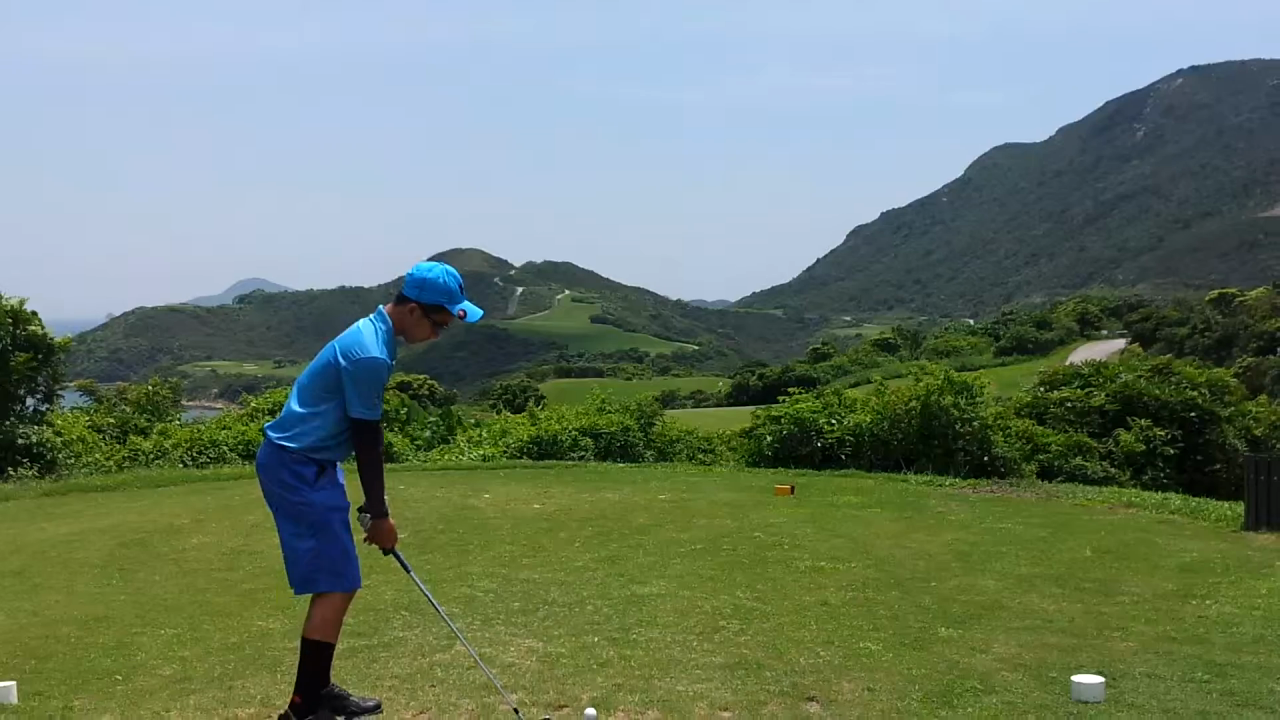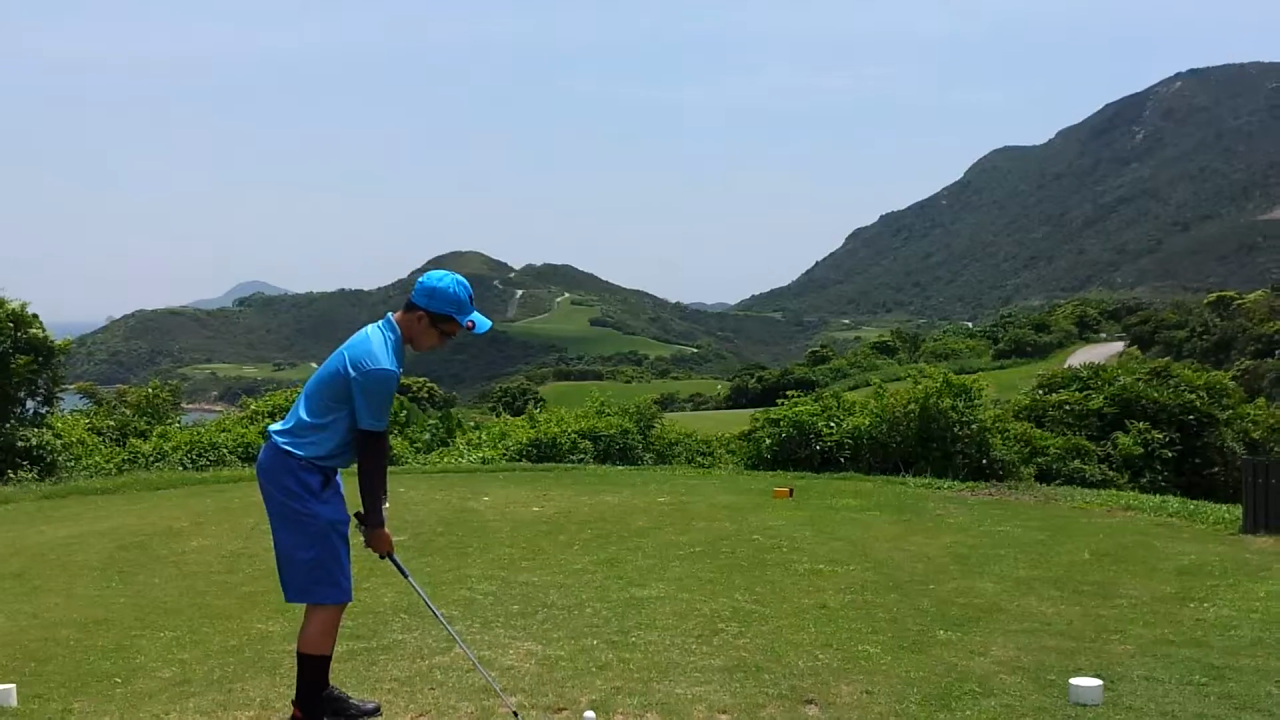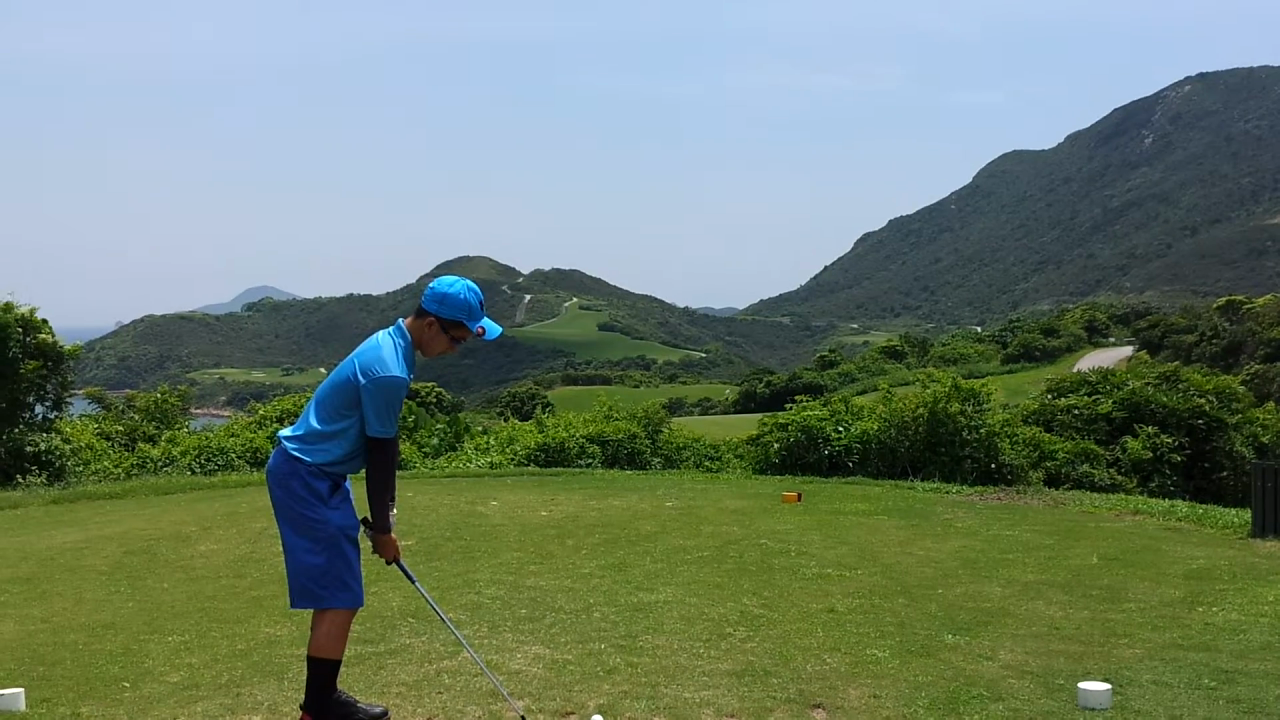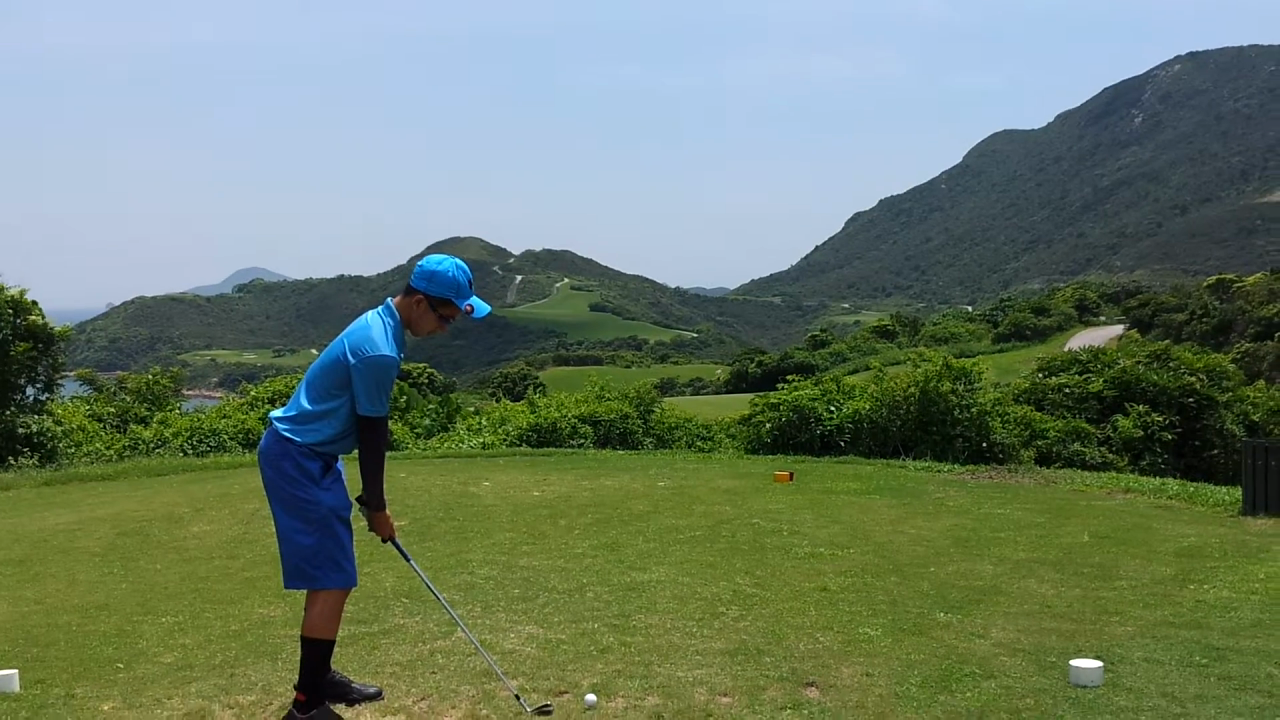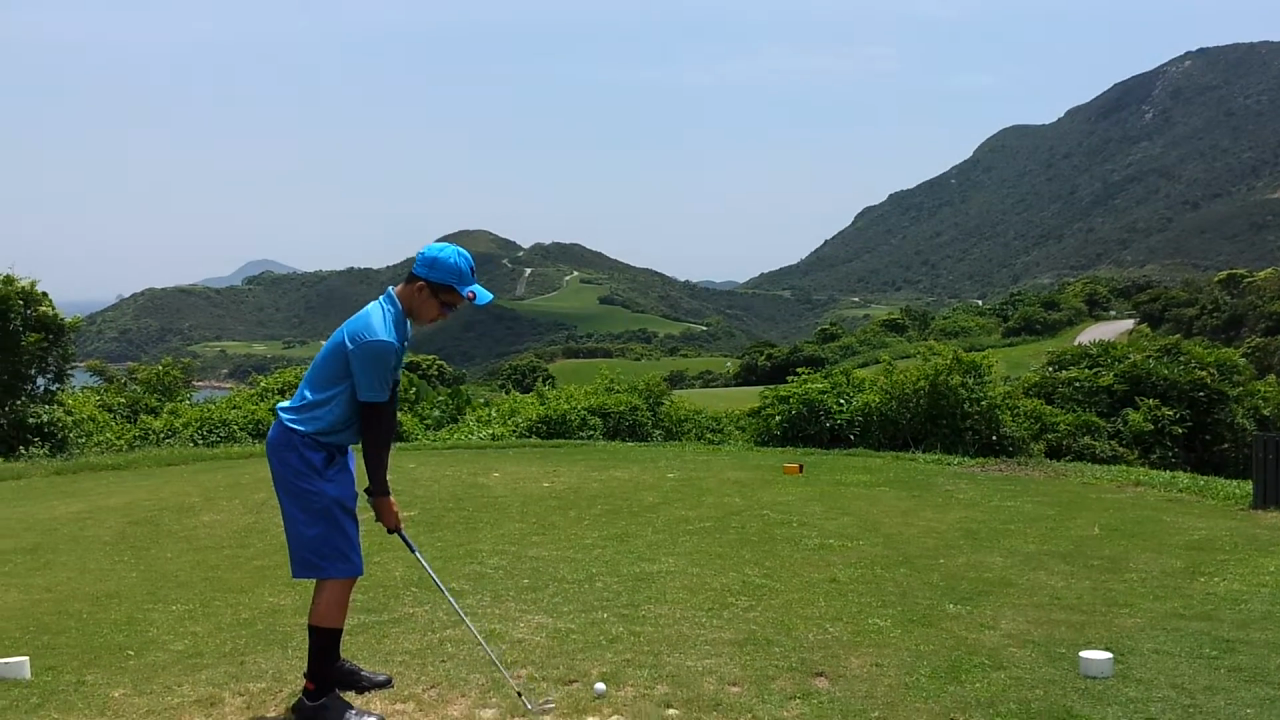
dt=0.3s
person 1, frame 1
left shoulder: (372, 333)
right shoulder: (369, 353)
left elbow: (367, 433)
right elbow: (366, 440)
left wrist: (375, 505)
right wrist: (380, 514)
left hip: (310, 460)
right hip: (295, 464)
left knee: (335, 580)
right knee: (335, 584)
person 1, frame 2
left shoulder: (380, 337)
right shoulder: (379, 365)
left elbow: (375, 440)
right elbow: (370, 449)
left wrist: (380, 503)
right wrist: (374, 524)
left hip: (307, 466)
right hip: (297, 470)
left knee: (329, 589)
right knee: (328, 595)
person 1, frame 3
left shoulder: (391, 343)
right shoulder: (389, 371)
left elbow: (384, 447)
right elbow: (378, 455)
left wrist: (386, 510)
right wrist: (381, 529)
left hip: (314, 471)
right hip: (306, 477)
left knee: (335, 594)
right knee: (339, 599)
person 1, frame 4
left shoulder: (380, 324)
right shoulder: (379, 350)
left elbow: (374, 427)
right elbow: (370, 434)
left wrist: (373, 497)
right wrist: (377, 506)
left hip: (307, 452)
right hip: (298, 458)
left knee: (328, 574)
right knee: (332, 579)
left ankle: (319, 676)
person 1, frame 5
left shoulder: (391, 319)
right shoulder: (379, 337)
left elbow: (385, 413)
right elbow: (372, 421)
left wrist: (379, 483)
right wrist: (381, 493)
left hip: (323, 445)
right hip: (304, 448)
left knee: (338, 564)
right knee: (339, 568)
left ankle: (329, 665)
